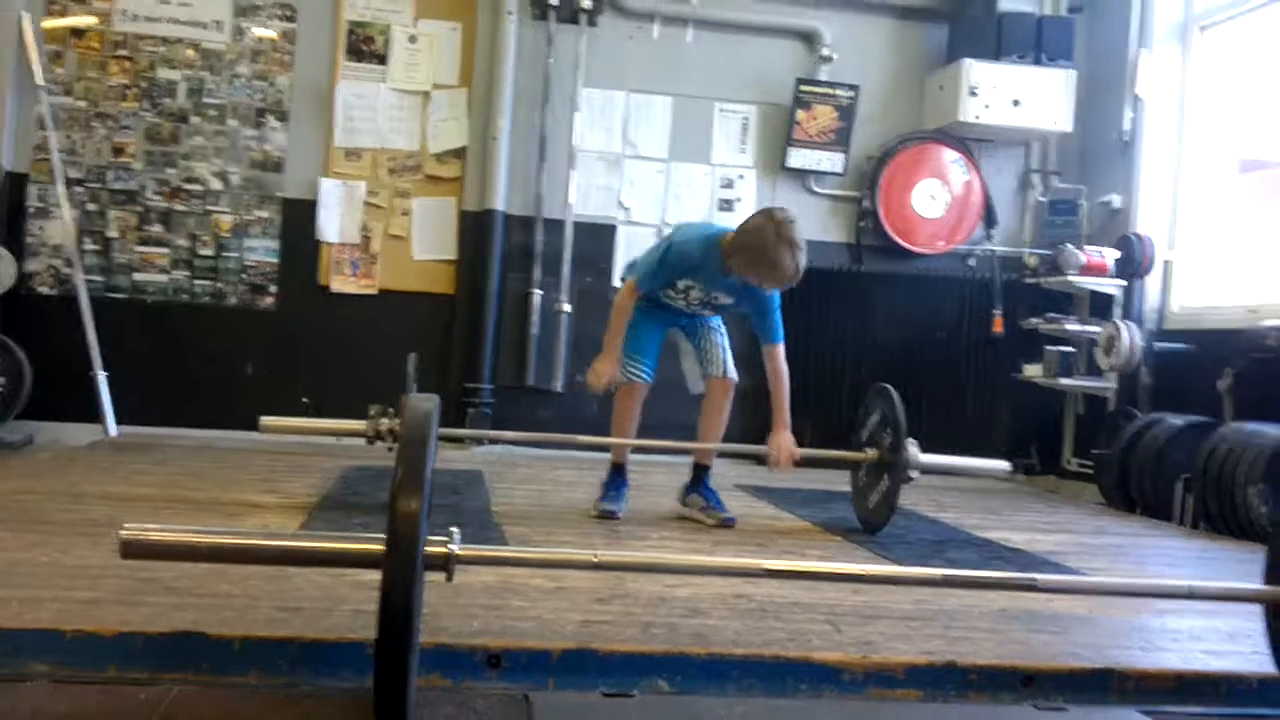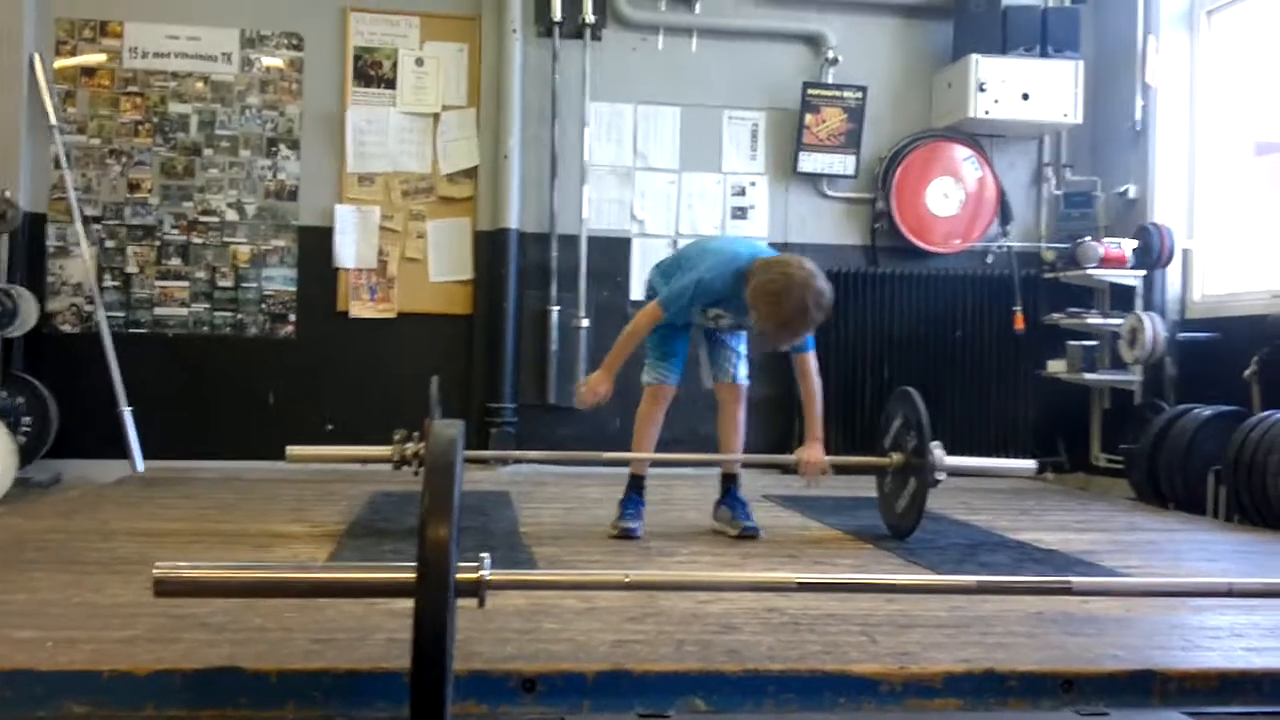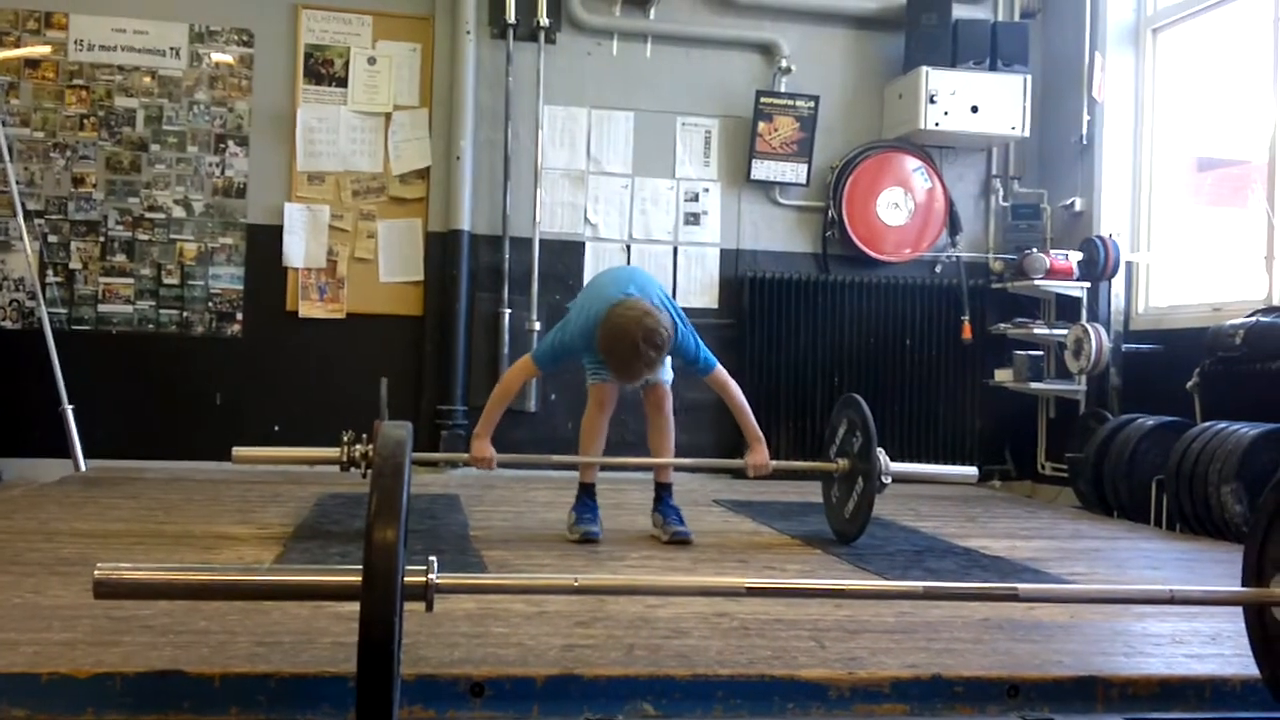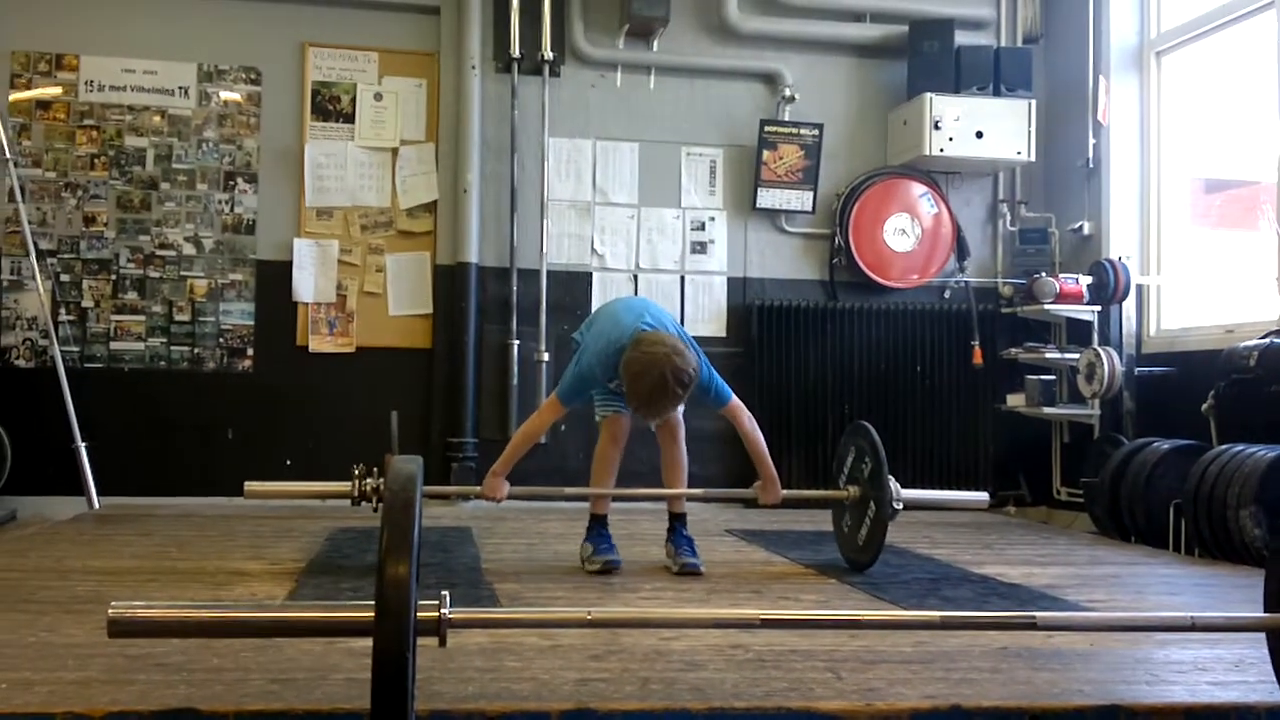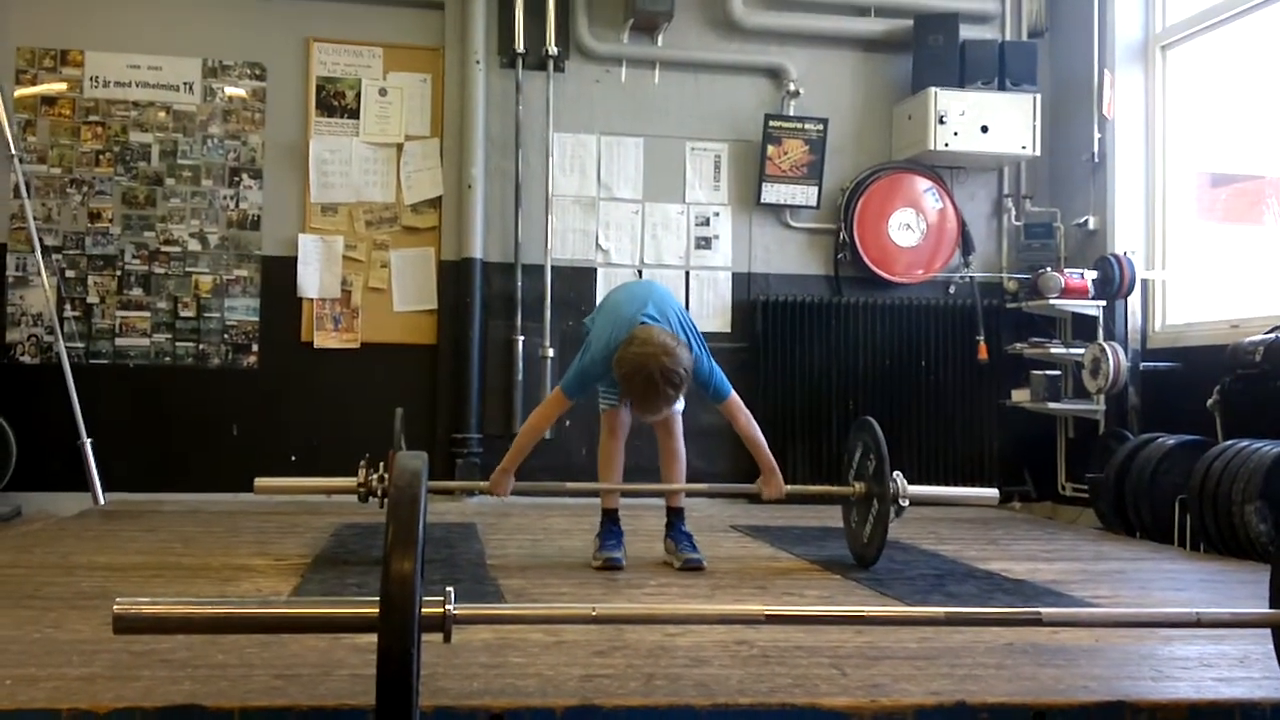
dt=1s
person 1, frame 1
left shoulder: (762, 287)
right shoulder: (688, 244)
left elbow: (775, 357)
right elbow: (631, 290)
left wrist: (782, 429)
right wrist: (610, 355)
left hip: (701, 315)
right hip: (651, 302)
left knee: (723, 381)
right knee: (633, 383)
left ankle: (698, 485)
right ankle: (616, 480)
person 1, frame 2
left shoulder: (791, 300)
right shoulder: (714, 276)
left elbow: (807, 369)
right elbow: (647, 317)
left wrist: (814, 441)
right wrist: (606, 374)
left hip: (733, 309)
right hip: (670, 292)
left knee: (733, 391)
right knee: (660, 389)
left ankle: (729, 499)
right ankle: (634, 496)
person 1, frame 3
left shoulder: (673, 331)
right shoulder: (581, 329)
left elbow: (725, 383)
right elbow: (516, 374)
left wrist: (757, 443)
right wrist: (481, 437)
left hip: (649, 309)
right hip: (596, 318)
left knee: (659, 397)
right knee: (602, 395)
left ankle: (663, 502)
right ankle: (585, 501)
person 1, frame 4
left shoulder: (688, 362)
right shoulder: (597, 359)
left elbow: (742, 417)
right elbow: (545, 415)
left wrist: (769, 479)
right wrist: (498, 475)
right hip: (605, 346)
left knee: (672, 427)
right knee: (615, 427)
left ankle: (678, 533)
right ankle: (596, 532)
person 1, frame 5
left shoulder: (691, 355)
right shoulder: (600, 353)
left elbow: (739, 413)
right elbow: (549, 410)
left wrist: (771, 473)
right wrist: (505, 471)
right hip: (613, 337)
left knee: (670, 423)
right knee: (614, 423)
left ankle: (676, 529)
right ankle: (610, 528)
